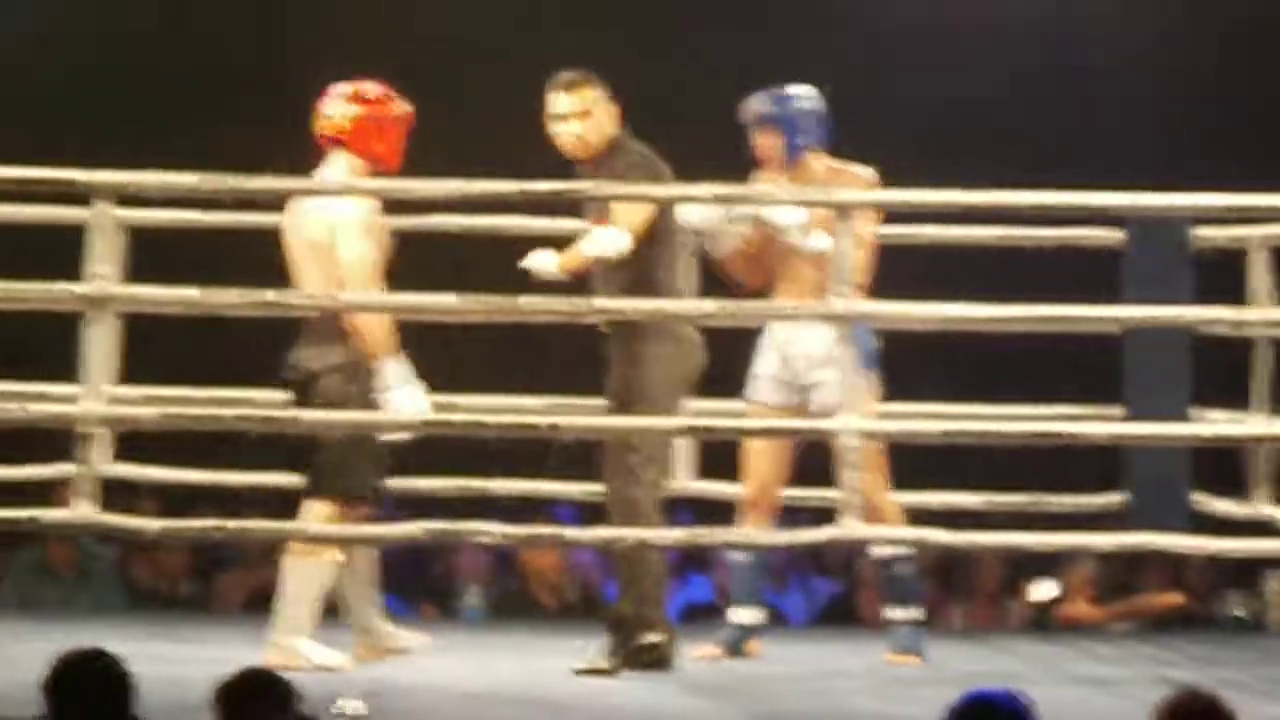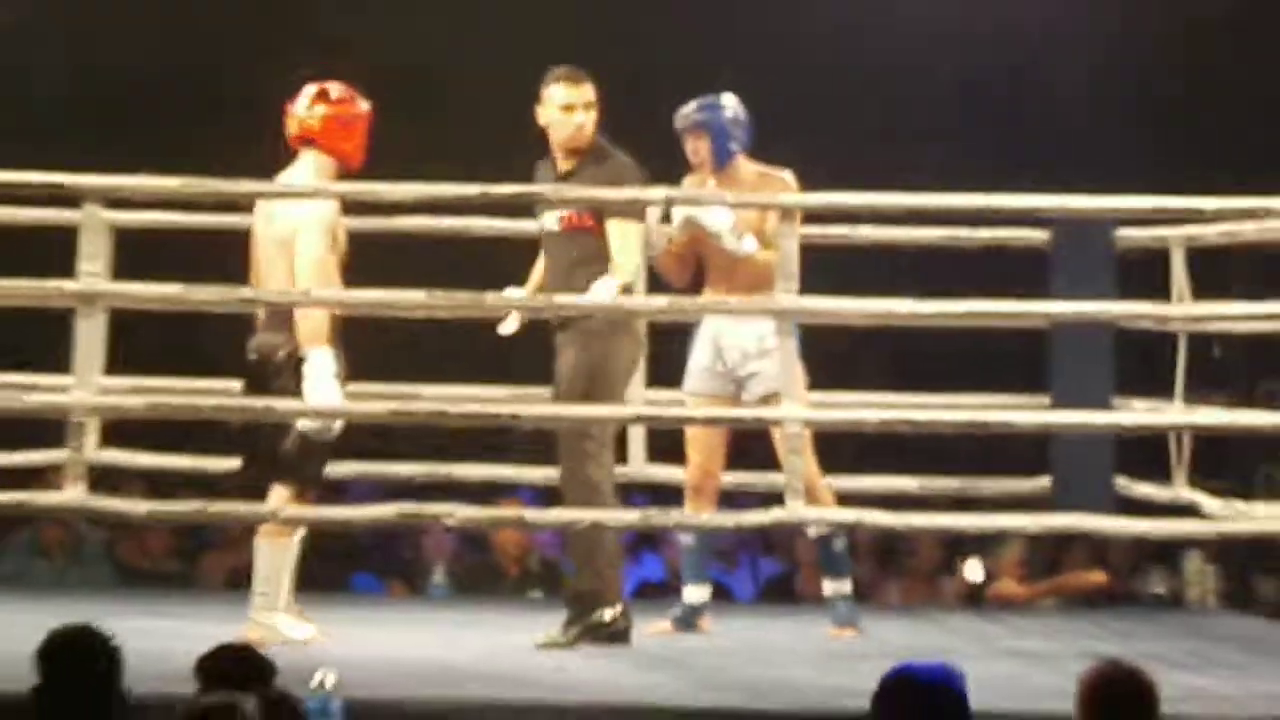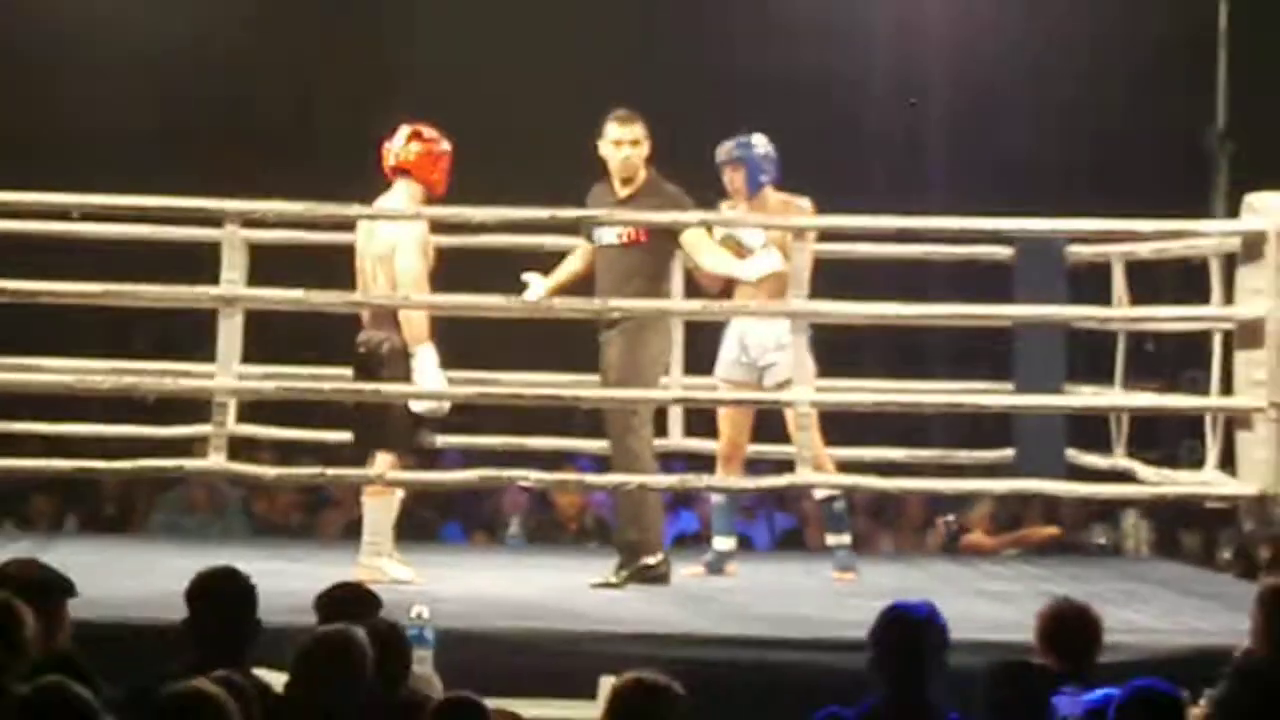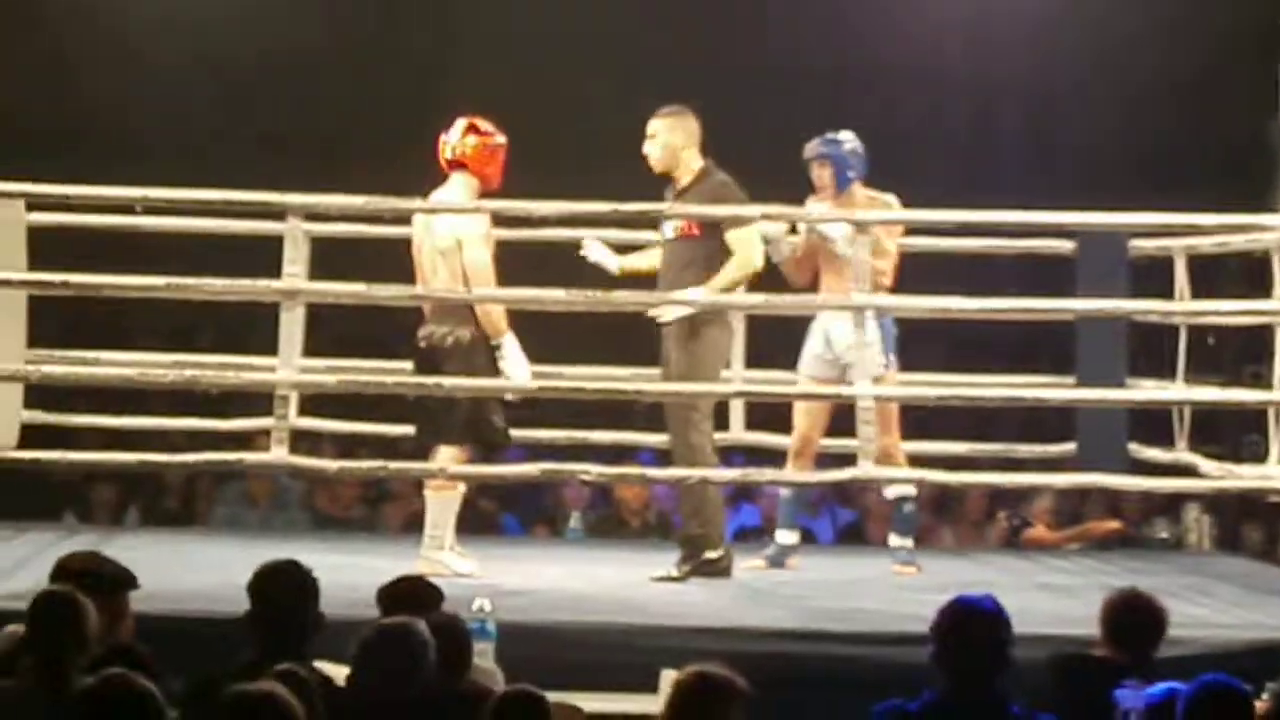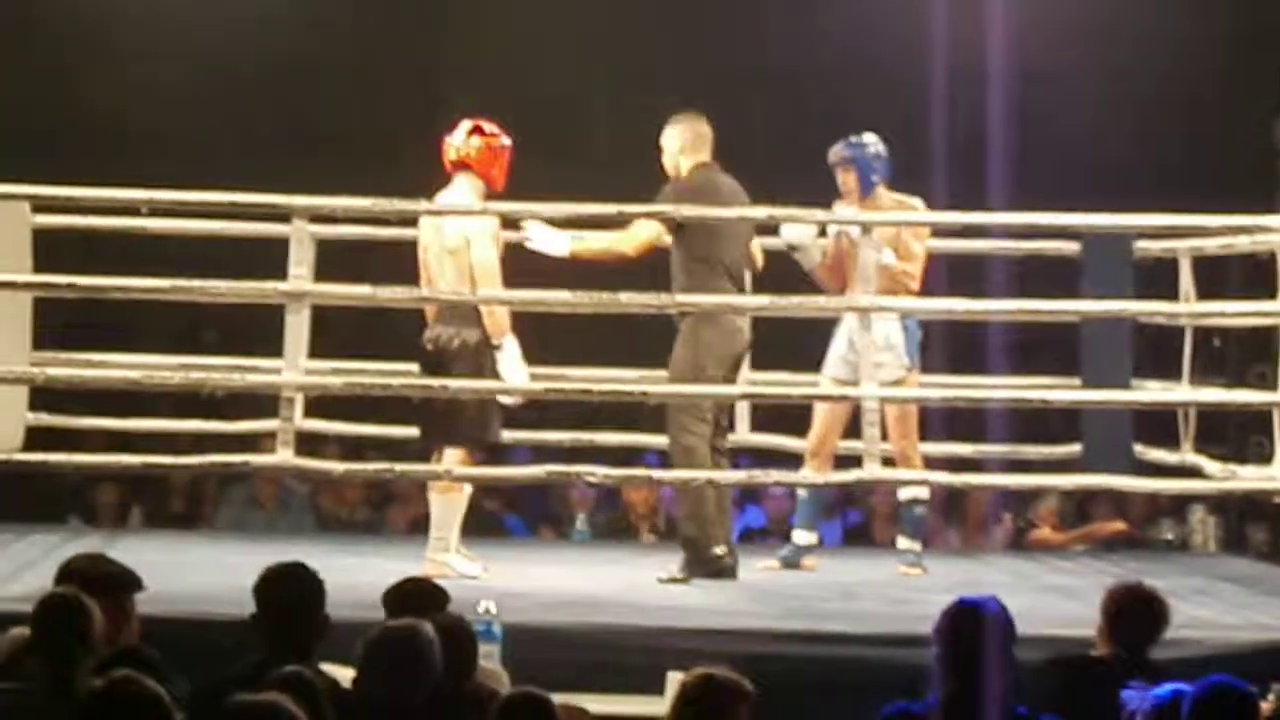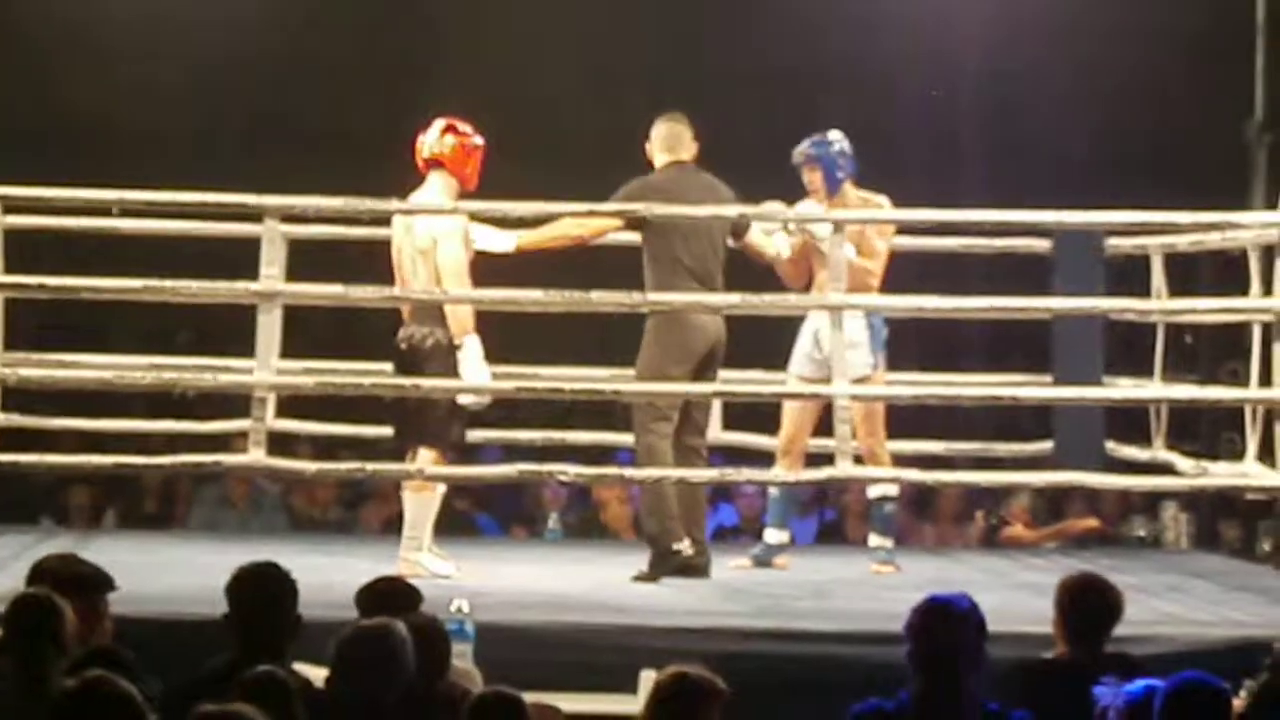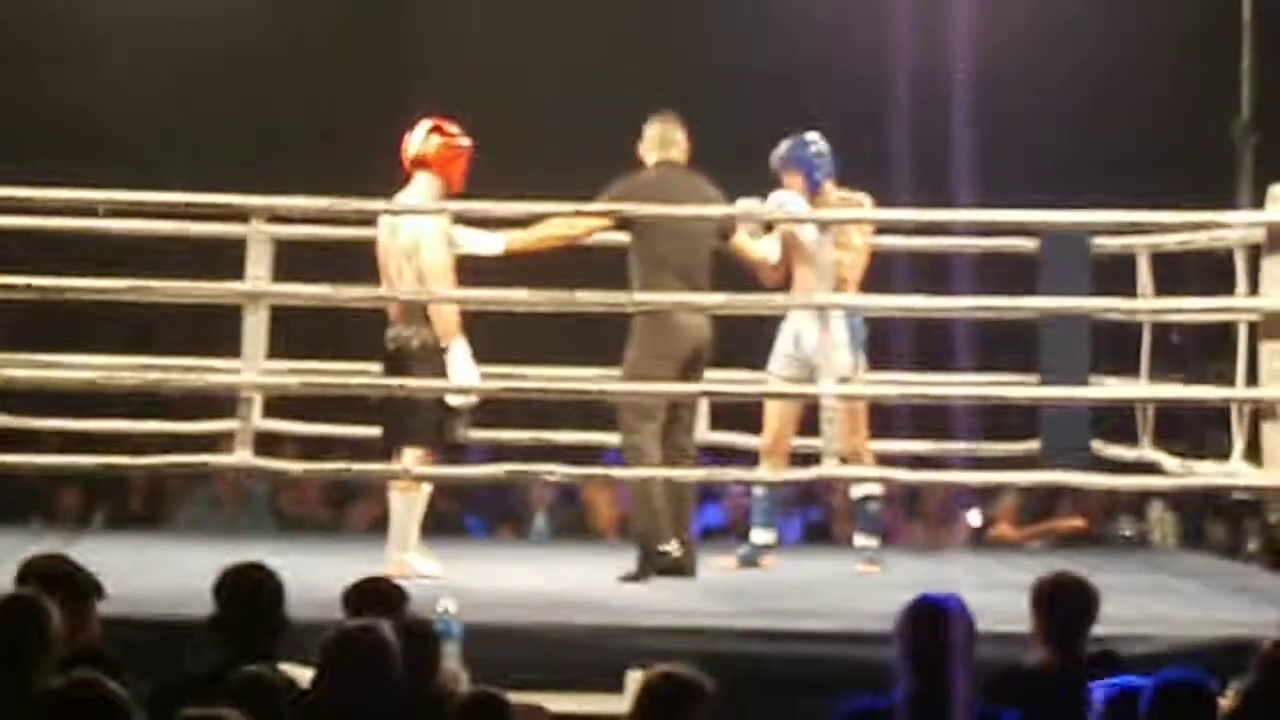
dt=0.3s
person 1, frame 1
left shoulder: (634, 164)
right shoulder: (598, 171)
left elbow: (631, 219)
left wrist: (616, 236)
right wrist: (562, 264)
left hip: (653, 336)
right hip: (641, 338)
left knee: (630, 480)
right knee: (636, 482)
left ankle: (639, 630)
right ankle: (648, 628)
person 1, frame 2
left shoulder: (616, 171)
right shoulder: (547, 173)
left elbow: (628, 250)
left wrist: (613, 282)
right wrist: (528, 294)
left hip: (602, 330)
right hip: (570, 331)
left knee: (584, 463)
right knee: (584, 466)
left ankle: (595, 605)
right ankle: (604, 604)
person 1, frame 3
left shoulder: (668, 198)
right shoulder: (598, 196)
left elbow: (704, 250)
left wrist: (743, 267)
right wrist: (549, 284)
left hip: (643, 328)
right hip: (611, 329)
left knee: (629, 437)
right knee: (626, 440)
left ankle: (644, 552)
right ankle: (646, 551)
person 1, frame 4
left shoulder: (721, 191)
right shoulder: (676, 193)
left elbow: (749, 258)
left wrist: (702, 293)
right wrist: (615, 261)
left hip: (702, 326)
right hip: (676, 325)
left knee: (690, 431)
right knee: (687, 433)
left ankle: (706, 548)
right ankle: (707, 546)
person 1, frame 5
left shoulder: (686, 189)
right shoulder: (731, 189)
left elbow: (631, 243)
right elbow: (755, 258)
left wrist: (563, 244)
left hip: (707, 323)
right hip: (728, 323)
left knee: (688, 433)
right knee: (710, 437)
left ankle: (706, 548)
right ankle: (717, 547)
person 1, frame 6
left shoulder: (648, 190)
right shoulder: (718, 192)
left elbow: (583, 228)
right elbow: (763, 245)
left wrist: (516, 242)
right wrist: (785, 244)
left hip: (680, 322)
right hip: (712, 323)
left knee: (652, 433)
right knee: (689, 439)
left ankle: (670, 544)
right ankle: (693, 547)
person 1, frame 7
left shoulder: (637, 188)
right shoulder: (708, 194)
left elbow: (573, 229)
right elbow: (749, 248)
left wrist: (503, 244)
left hip: (659, 323)
right hip: (696, 325)
left knee: (641, 431)
right knee: (677, 436)
left ankle: (659, 544)
right ankle: (678, 546)
person 2, frame 1
left shoulder: (306, 198)
right shoulder: (355, 201)
right elbow: (360, 296)
right wrist: (394, 371)
left hip: (314, 349)
right hip: (342, 356)
left knee: (354, 495)
right knee: (331, 498)
person 2, frame 2
left shoulder: (277, 193)
right shoulder: (317, 200)
right elbow: (312, 288)
right wrist: (320, 365)
left hip: (269, 341)
right hip: (296, 347)
left knee: (286, 478)
right knee: (291, 481)
left ankle: (278, 602)
right ankle: (267, 612)
person 2, frame 3
left shoulder: (372, 216)
right shoulder: (409, 221)
right elbow: (411, 294)
right wrist: (424, 358)
left hip: (374, 336)
right hip: (398, 340)
left knee: (384, 449)
right knee: (391, 450)
left ankle: (380, 548)
right ankle: (373, 555)
person 2, frame 4
left shoulder: (427, 210)
right shoulder: (471, 214)
right elbow: (483, 289)
right wrist: (507, 345)
left hip: (434, 330)
right hip: (464, 334)
left knee: (444, 441)
right knee: (455, 443)
left ankle: (442, 541)
right ankle: (435, 549)
person 2, frame 5
left shoulder: (434, 210)
right shoulder: (478, 213)
right elbow: (489, 289)
right wrist: (507, 348)
left hip: (440, 332)
right hip: (470, 335)
left knee: (447, 445)
right knee: (460, 446)
left ankle: (446, 544)
right ankle: (441, 550)
person 2, frame 6
left shoulder: (410, 210)
right shoulder: (447, 215)
right elbow: (456, 289)
right wrist: (469, 349)
left hip: (414, 335)
right hip: (438, 338)
left knee: (424, 445)
right knee: (434, 446)
left ankle: (419, 543)
right ankle: (414, 550)
person 2, frame 7
left shoulder: (395, 211)
right shoulder: (427, 213)
right elbow: (439, 289)
right wrist: (457, 351)
left hip: (401, 334)
right hip: (425, 338)
left knee: (409, 445)
right knee: (419, 446)
left ankle: (404, 545)
right ankle: (402, 550)
person 3, frame 1
left shoulder: (851, 181)
right shoulder: (766, 185)
left elbow: (856, 272)
right elbow: (753, 276)
left wrist: (798, 227)
right wrist: (716, 233)
left hip: (836, 339)
right hip: (780, 339)
left knee: (868, 488)
right knee: (756, 492)
person 3, frame 2
left shoulder: (774, 185)
right shoulder: (694, 189)
left elbow: (783, 271)
right elbow: (681, 274)
left wrist: (730, 234)
left hip: (765, 333)
right hip: (712, 333)
left knee: (802, 470)
right knee: (699, 477)
person 3, frame 3
left shoulder: (795, 210)
right shoulder: (729, 212)
left elbow: (801, 280)
right elbow: (714, 282)
left wrist: (759, 246)
left hip: (783, 331)
right hip: (739, 330)
left knee: (809, 444)
right knee: (728, 449)
left ankle: (841, 545)
right ankle: (720, 551)
person 3, frame 4
left shoulder: (882, 206)
right shoulder: (815, 207)
left elbow: (884, 276)
right elbow: (802, 277)
left wrist: (843, 240)
right wrist: (776, 242)
left hip: (868, 326)
right hip: (825, 326)
left knee: (887, 445)
right knee: (800, 443)
left ankle: (903, 546)
right ankle: (783, 545)
person 3, frame 5
left shoulder: (907, 210)
right shoulder: (843, 211)
left elbow: (912, 280)
left wrist: (871, 244)
right wrist: (806, 249)
left hip: (892, 328)
right hip: (850, 327)
left knee: (904, 447)
right knee: (818, 442)
left ankle: (911, 548)
right ankle: (801, 545)
person 3, frame 6
left shoulder: (873, 207)
right shoulder: (812, 211)
left elbow: (871, 275)
left wrist: (830, 237)
left hip: (857, 326)
right hip: (814, 325)
left knee: (871, 443)
right knee: (789, 440)
left ankle: (882, 543)
right ankle: (773, 543)
person 3, frame 7
left shoulder: (854, 205)
right shoulder: (792, 210)
left elbow: (847, 273)
right elbow: (773, 275)
left wrist: (808, 229)
left hip: (837, 325)
right hip: (796, 324)
left knee: (853, 444)
right knee: (772, 442)
left ankle: (868, 543)
right ankle: (760, 542)
